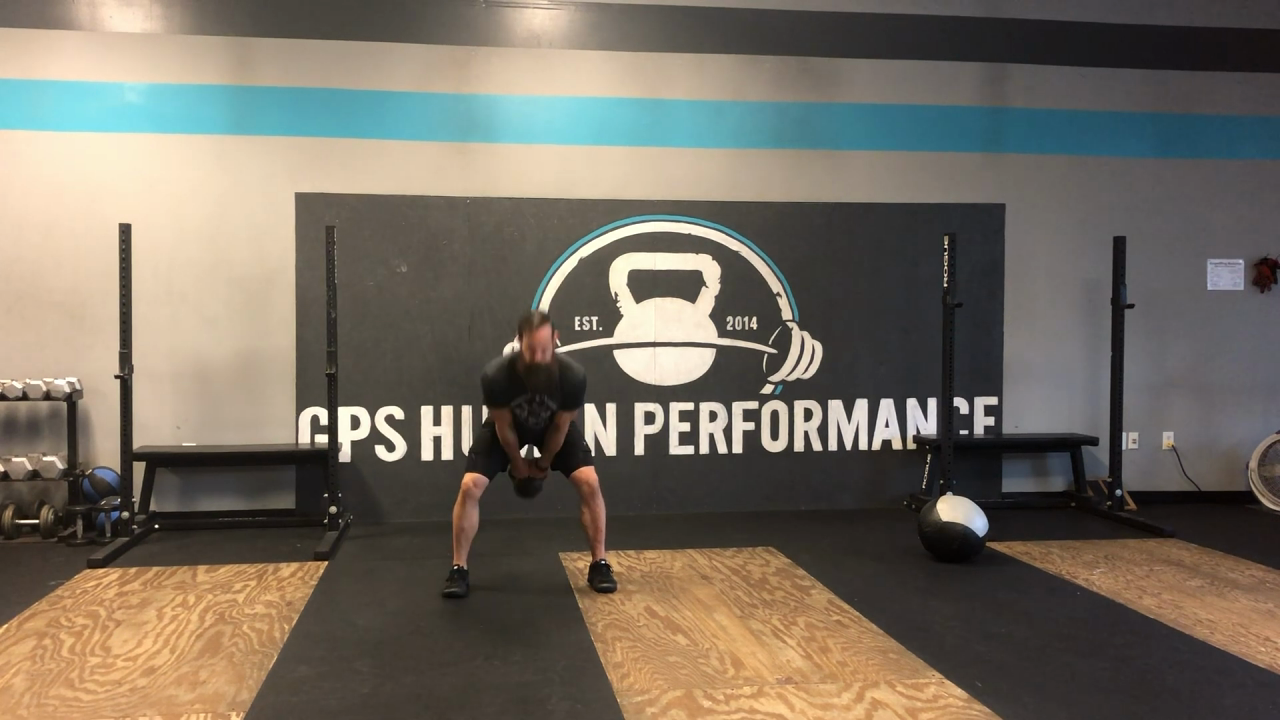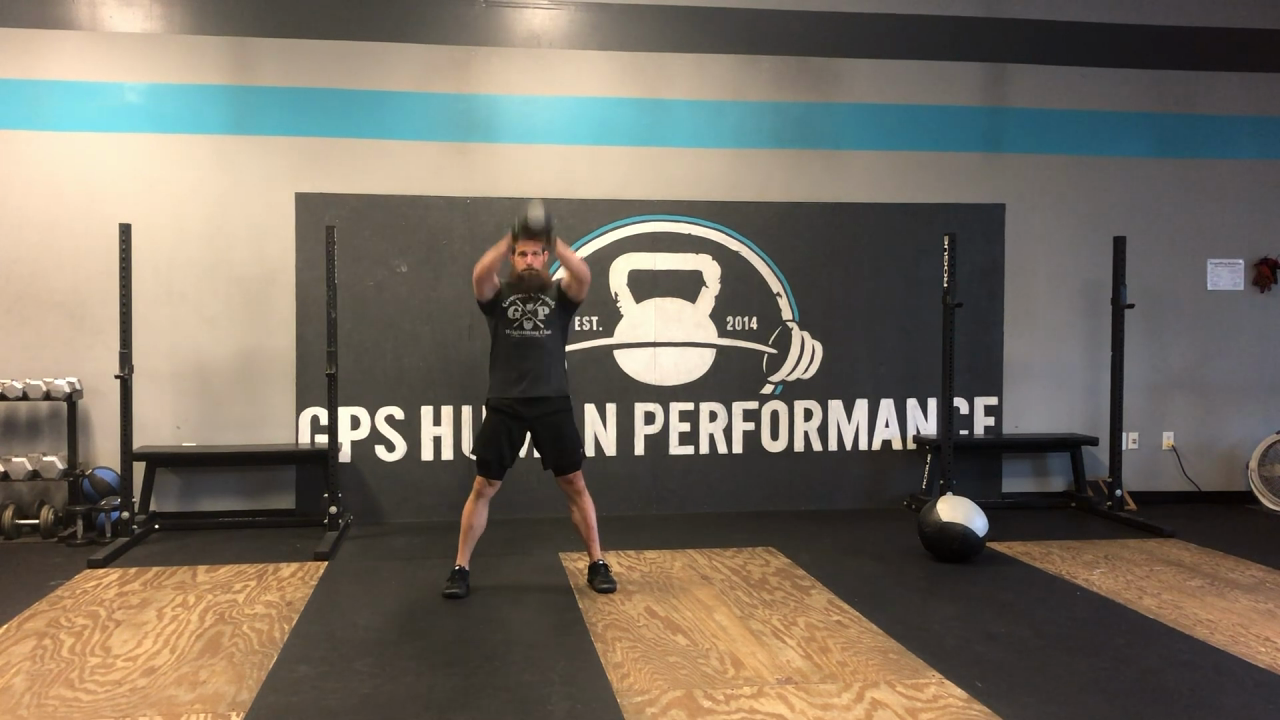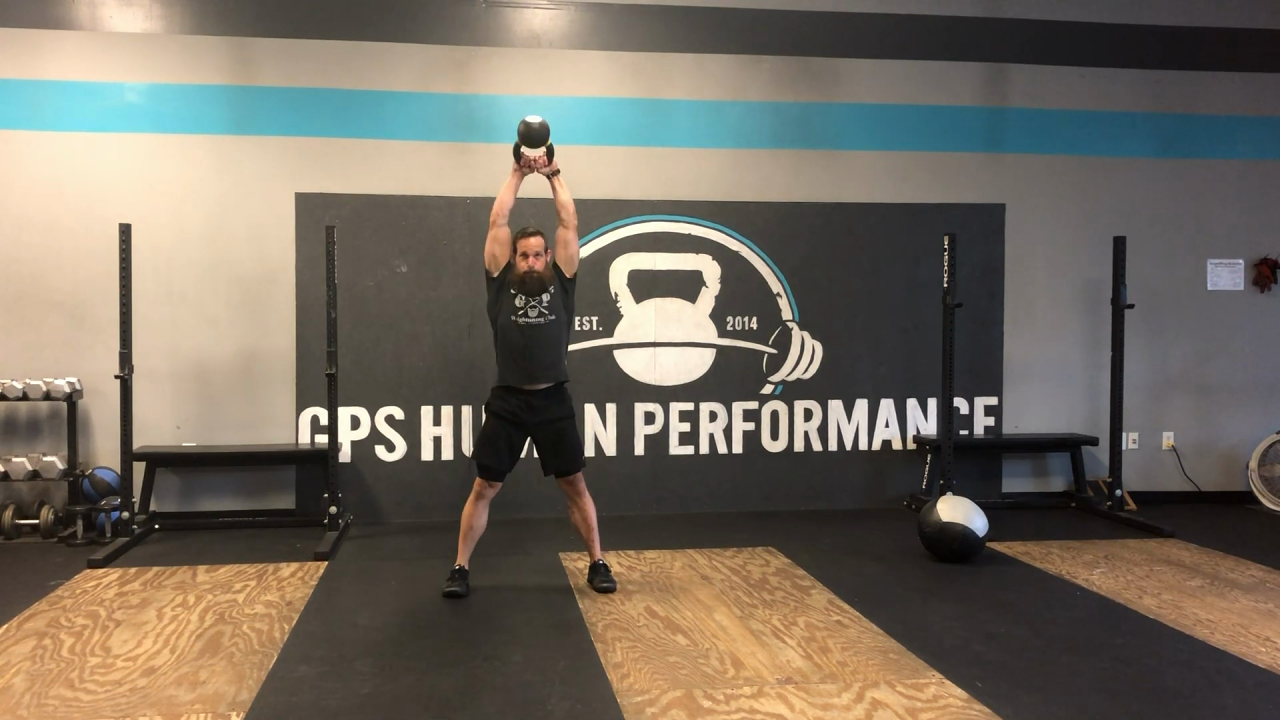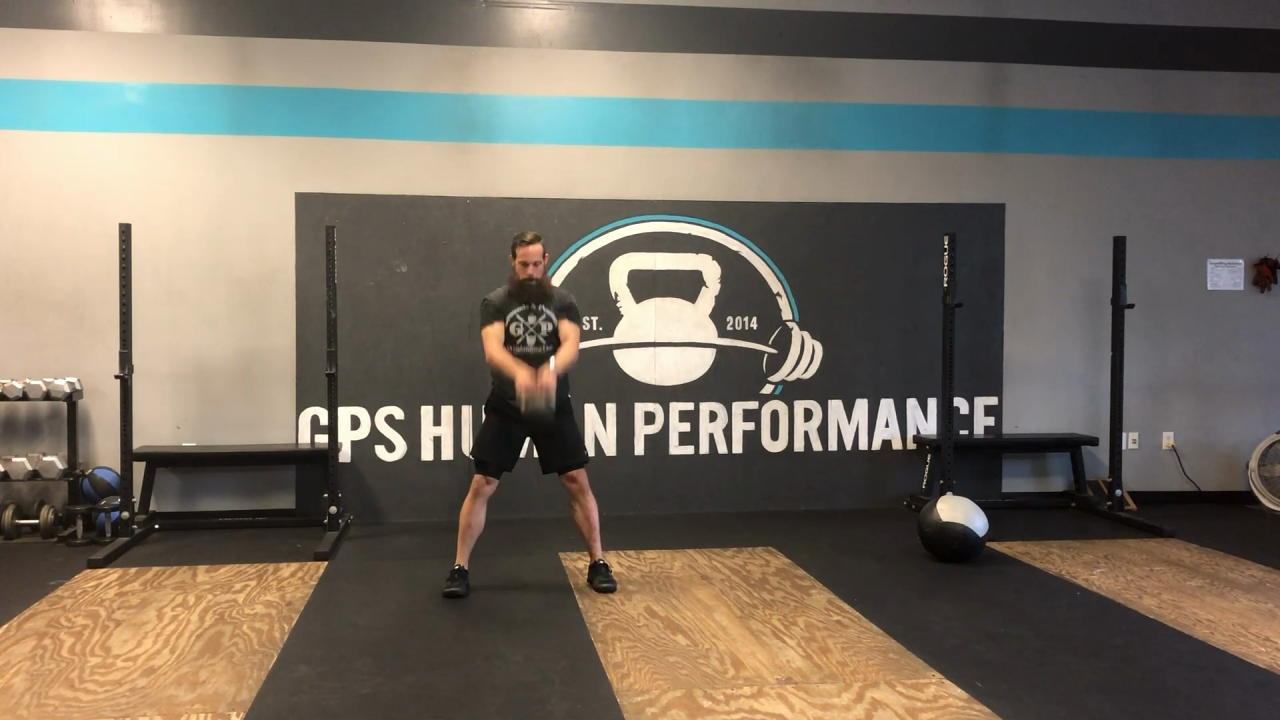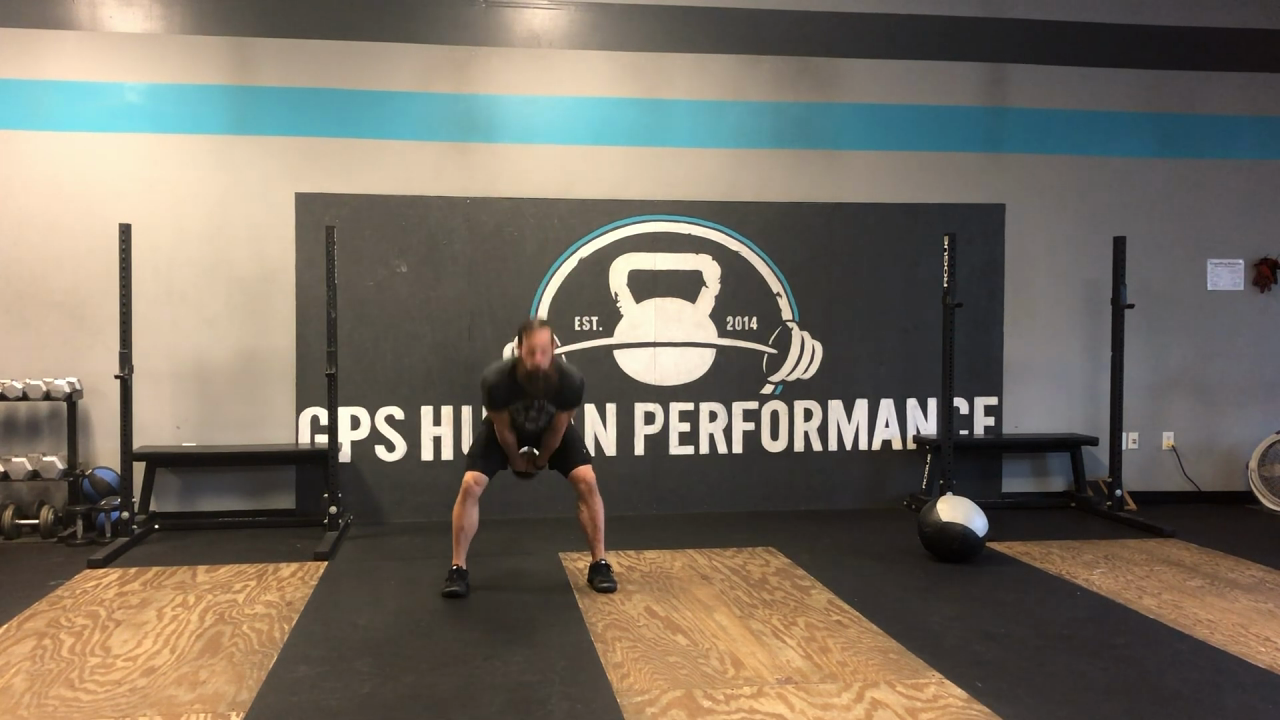
dt=0.5s
person 1, frame 1
left shoulder: (572, 375)
right shoulder: (496, 375)
left elbow: (560, 428)
right elbow: (505, 428)
left wrist: (544, 464)
right wrist: (517, 463)
left hip: (553, 427)
right hip: (505, 426)
left knee: (589, 483)
right knee: (470, 486)
left ankle: (599, 564)
right ankle: (459, 569)
person 1, frame 2
left shoulder: (560, 296)
right shoulder: (498, 295)
left elbow: (584, 277)
right elbow: (480, 276)
left wrist: (553, 241)
right wrist: (510, 241)
left hip: (552, 403)
right hip: (505, 404)
left knee: (575, 485)
right knee: (484, 488)
left ankle: (598, 564)
right ankle: (460, 569)
person 1, frame 3
left shoulder: (561, 283)
right shoulder: (501, 283)
left elbow: (569, 224)
right elbow: (497, 223)
left wrist: (553, 174)
right wrist: (517, 173)
left hip: (553, 403)
right hip: (507, 403)
left knee: (574, 486)
right knee: (484, 489)
left ankle: (597, 564)
right ankle: (460, 568)
person 1, frame 4
left shoulder: (562, 302)
right shoulder: (496, 302)
left elbow: (571, 344)
right elbow: (492, 349)
left wrist: (552, 369)
right wrist: (518, 371)
left hip: (554, 405)
right hip: (506, 406)
left knee: (578, 482)
right knee: (482, 486)
left ankle: (598, 564)
right ankle: (460, 568)
person 1, frame 5
left shoulder: (570, 380)
right shoulder: (496, 379)
left elbow: (558, 428)
right elbow: (504, 430)
left wrist: (542, 459)
right wrist: (516, 459)
left hip: (551, 430)
right hip: (504, 429)
left knee: (586, 480)
right knee: (470, 485)
left ankle: (599, 563)
right ankle: (458, 568)
